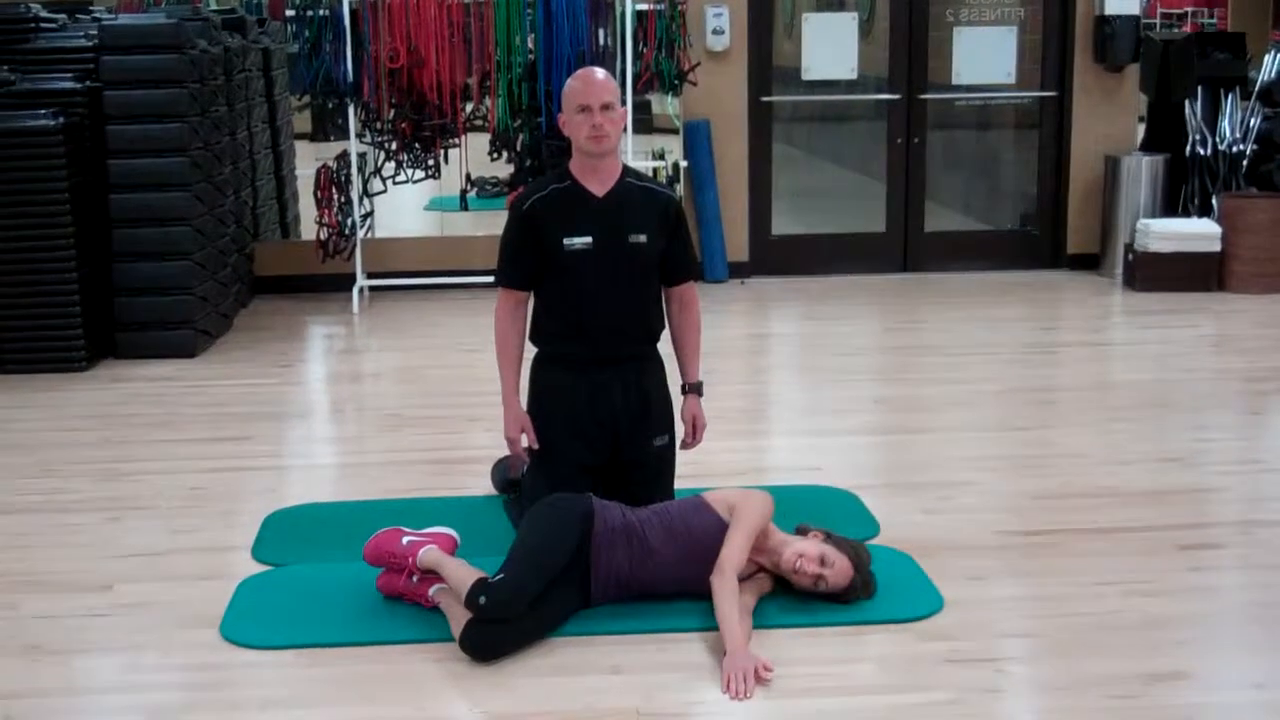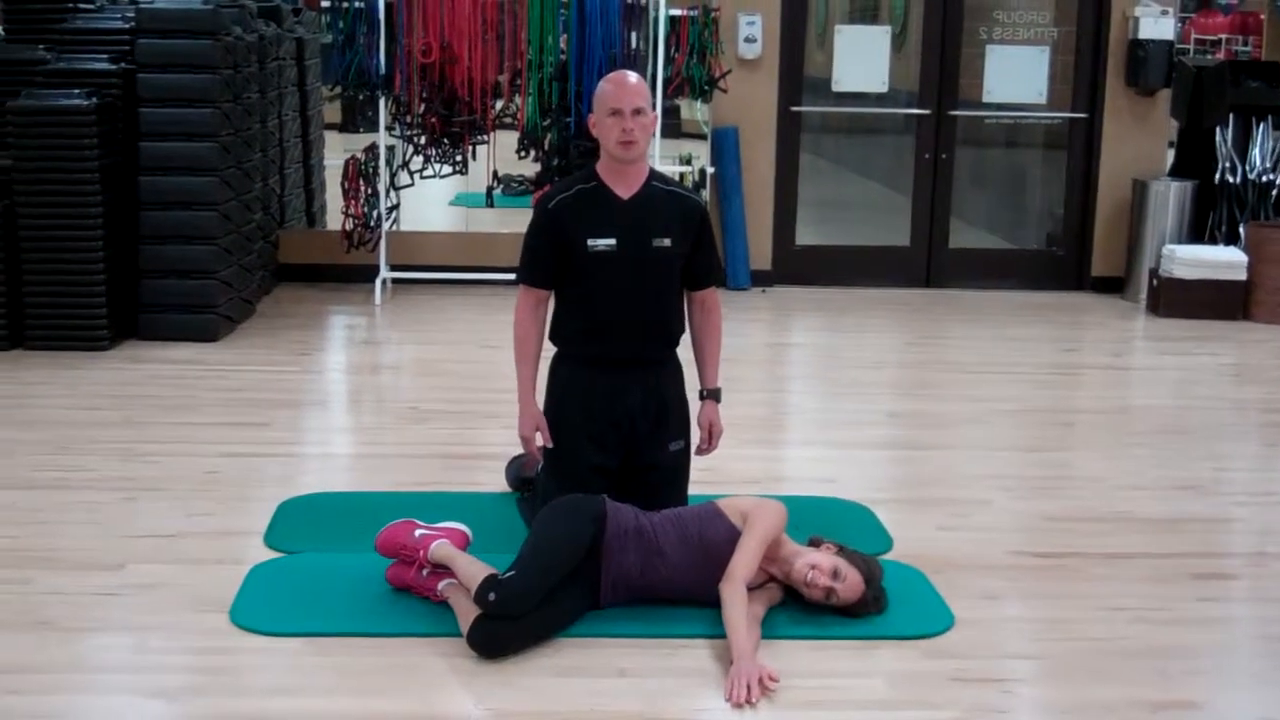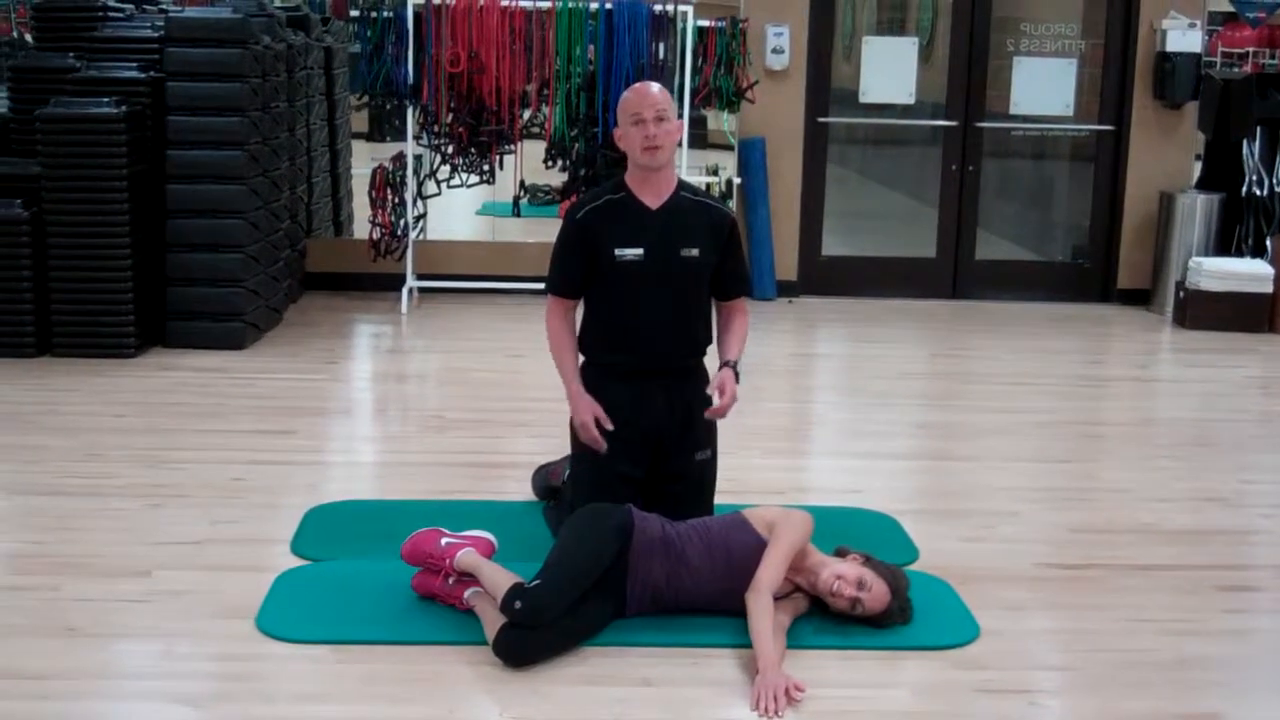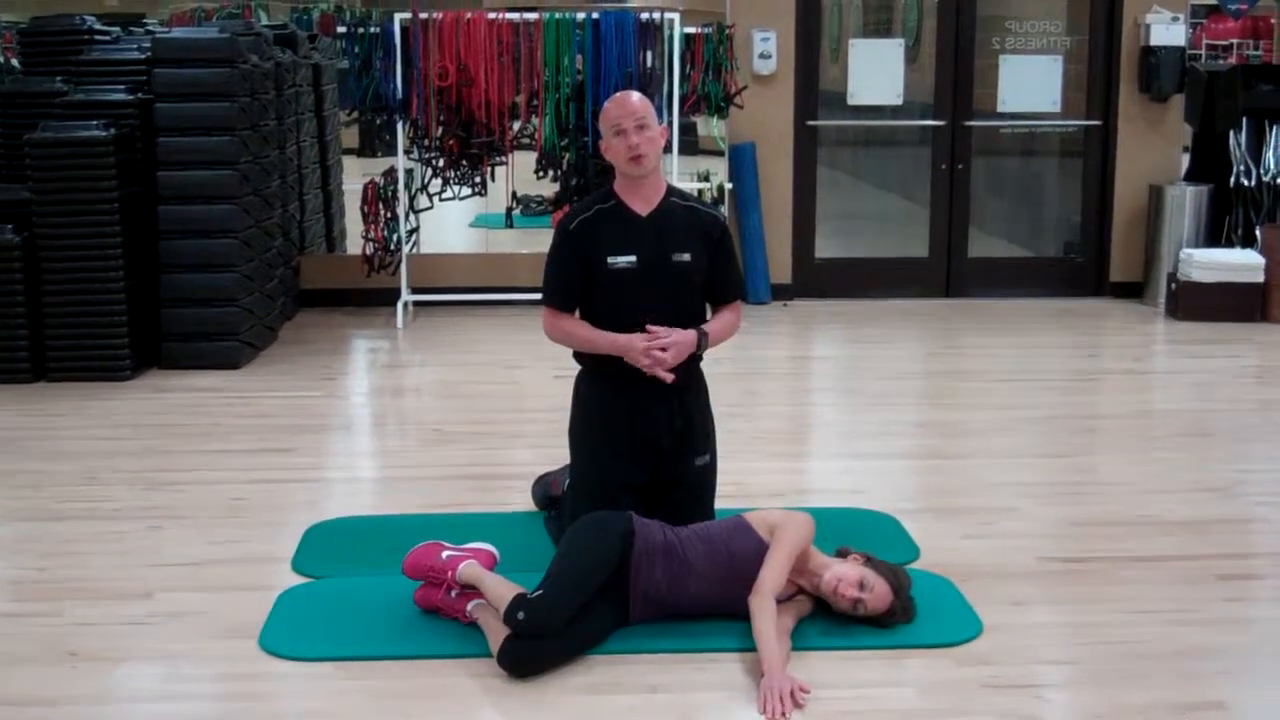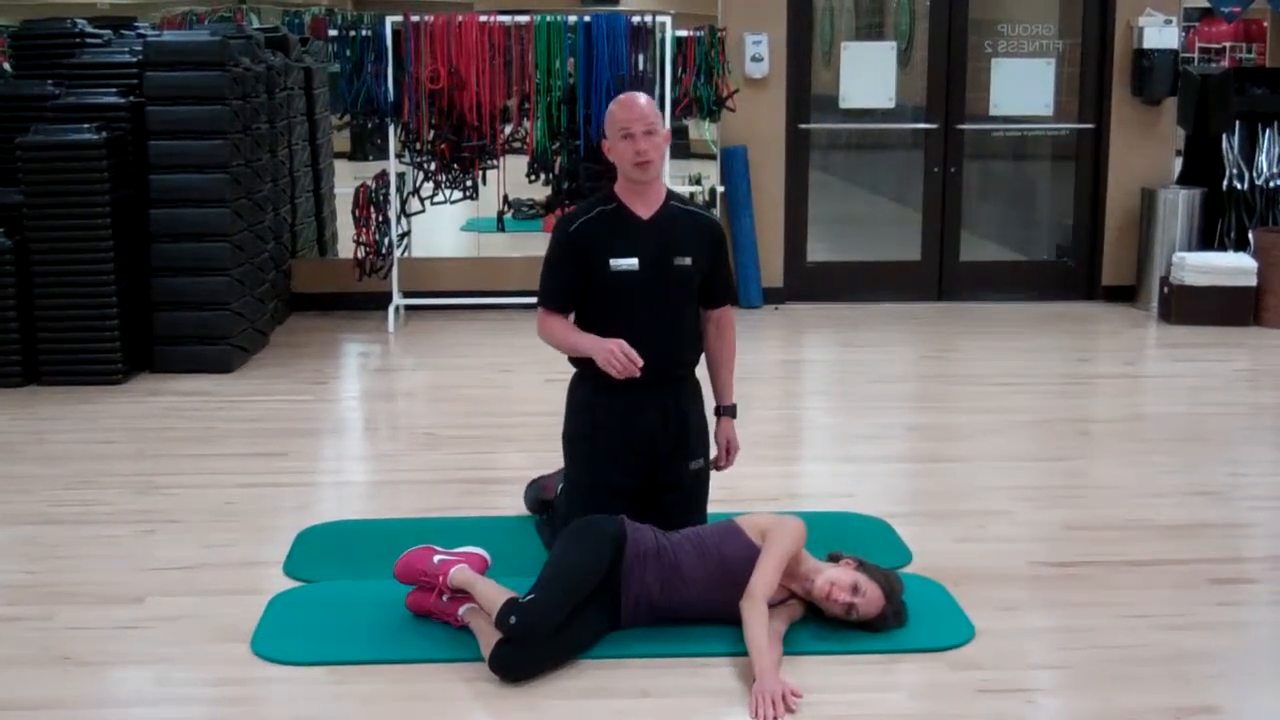
dt=1s
person 1, frame 1
left shoulder: (760, 581)
right shoulder: (758, 503)
left elbow: (736, 600)
right elbow: (723, 574)
left wrist: (739, 650)
right wrist: (737, 650)
left hip: (588, 588)
right hip: (576, 524)
left knee: (484, 643)
right knee: (498, 602)
left ankle: (432, 587)
right ankle: (425, 551)
person 1, frame 2
left shoulder: (769, 591)
right shoulder: (772, 513)
left elbow: (746, 609)
right elbow: (731, 582)
left wrist: (745, 659)
right wrist: (743, 658)
left hip: (599, 590)
right hip: (590, 525)
left knee: (492, 640)
right knee: (509, 598)
left ankle: (442, 582)
right ankle: (435, 546)
person 1, frame 3
left shoulder: (796, 602)
right shoulder: (798, 524)
left elbow: (771, 619)
right elbow: (758, 592)
left wrist: (769, 670)
right wrist: (769, 669)
left hip: (624, 599)
right hip: (617, 534)
left knee: (517, 649)
right knee: (533, 608)
left ankle: (467, 589)
right ankle: (460, 553)
person 1, frame 4
left shoulder: (800, 603)
right shoulder: (799, 525)
left elbow: (775, 622)
right elbow: (760, 595)
left wrist: (774, 672)
right wrist: (774, 671)
left hip: (628, 607)
right hip: (619, 541)
left knee: (521, 660)
right knee: (537, 617)
left ankle: (469, 602)
right ankle: (464, 565)
person 1, frame 5
left shoulder: (791, 609)
right shoulder: (791, 531)
left elbow: (766, 627)
right elbow: (752, 600)
left wrist: (767, 676)
right wrist: (765, 676)
left hip: (619, 611)
right hip: (611, 545)
right knee: (529, 624)
left ankle: (462, 605)
right ankle: (455, 570)
person 2, frame 1
left shoulder: (659, 202)
right shoulder: (534, 207)
left elbow: (682, 297)
right elbow: (511, 305)
left wrist: (692, 388)
right wrist: (511, 401)
left hip: (641, 381)
right hip: (561, 383)
right ankle: (518, 475)
person 2, frame 2
left shoulder: (685, 208)
right shoulder: (559, 207)
left elbow: (704, 304)
right elbow: (531, 303)
left wrist: (711, 395)
right wrist: (526, 399)
left hip: (659, 386)
right hip: (580, 384)
right ankle: (534, 474)
person 2, frame 3
left shoulder: (714, 218)
right shoulder: (589, 216)
left elbow: (733, 307)
right elbow: (560, 308)
left wrist: (729, 365)
right wrist: (575, 392)
left hip: (685, 394)
right hip: (608, 395)
right ankle: (561, 483)
person 2, frame 4
left shoulder: (705, 222)
right shoulder: (580, 226)
left elbow: (730, 311)
right elbow: (556, 321)
left wrist: (697, 337)
right wrist: (621, 342)
left hip: (683, 399)
right hip: (606, 399)
right ankle: (563, 492)
person 2, frame 5
left shoulder: (702, 228)
right shoulder: (579, 228)
left elbow: (718, 322)
right elbow: (549, 321)
left wrist: (726, 410)
right wrist: (595, 345)
left hip: (679, 403)
right hip: (602, 404)
right ankle: (557, 494)
